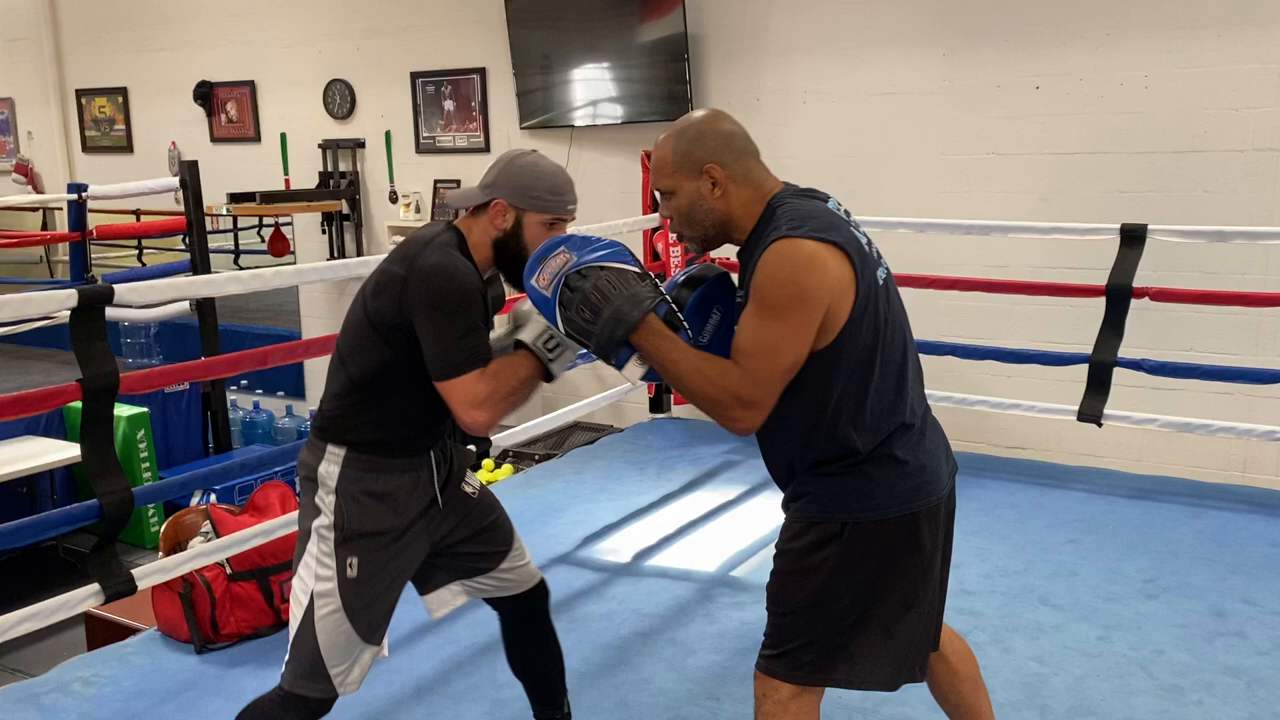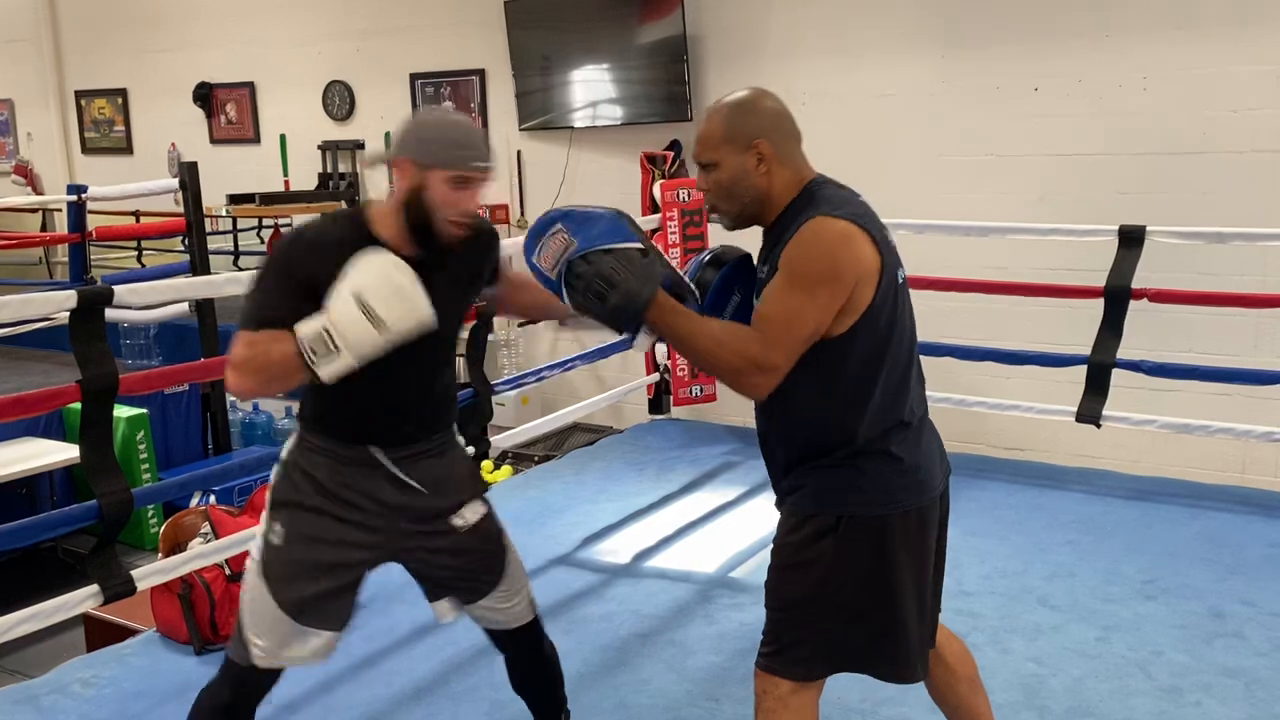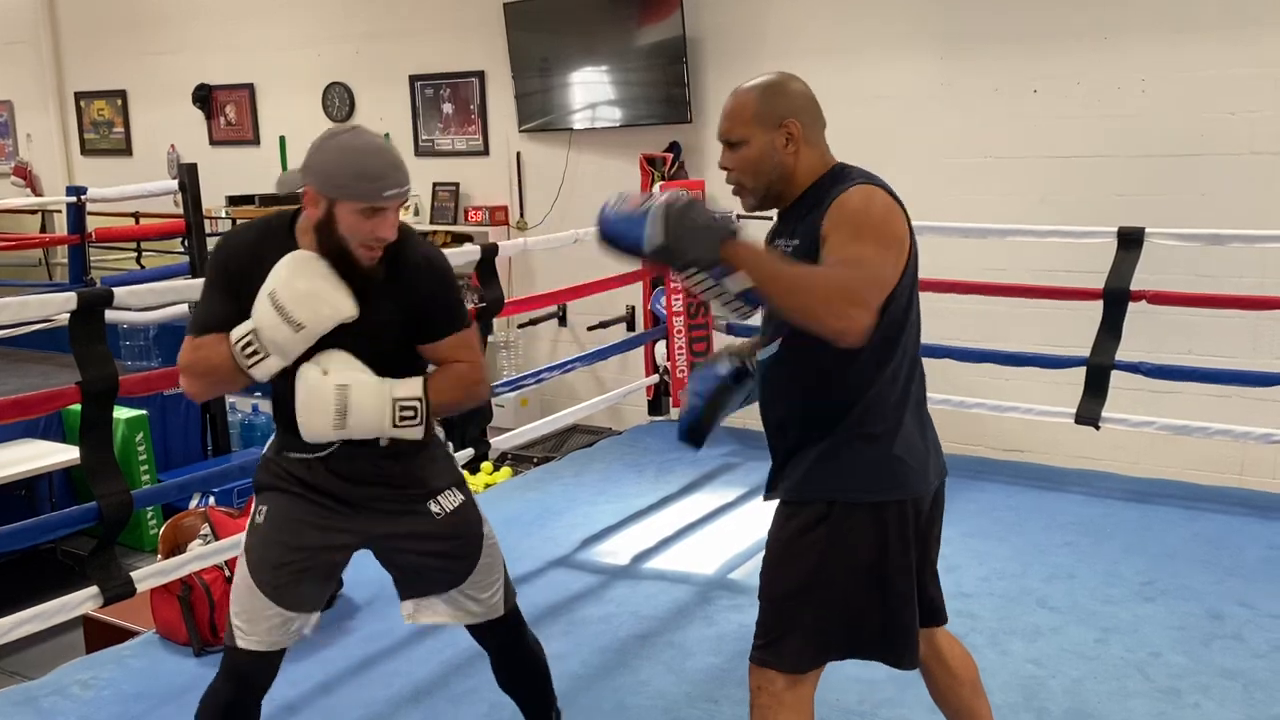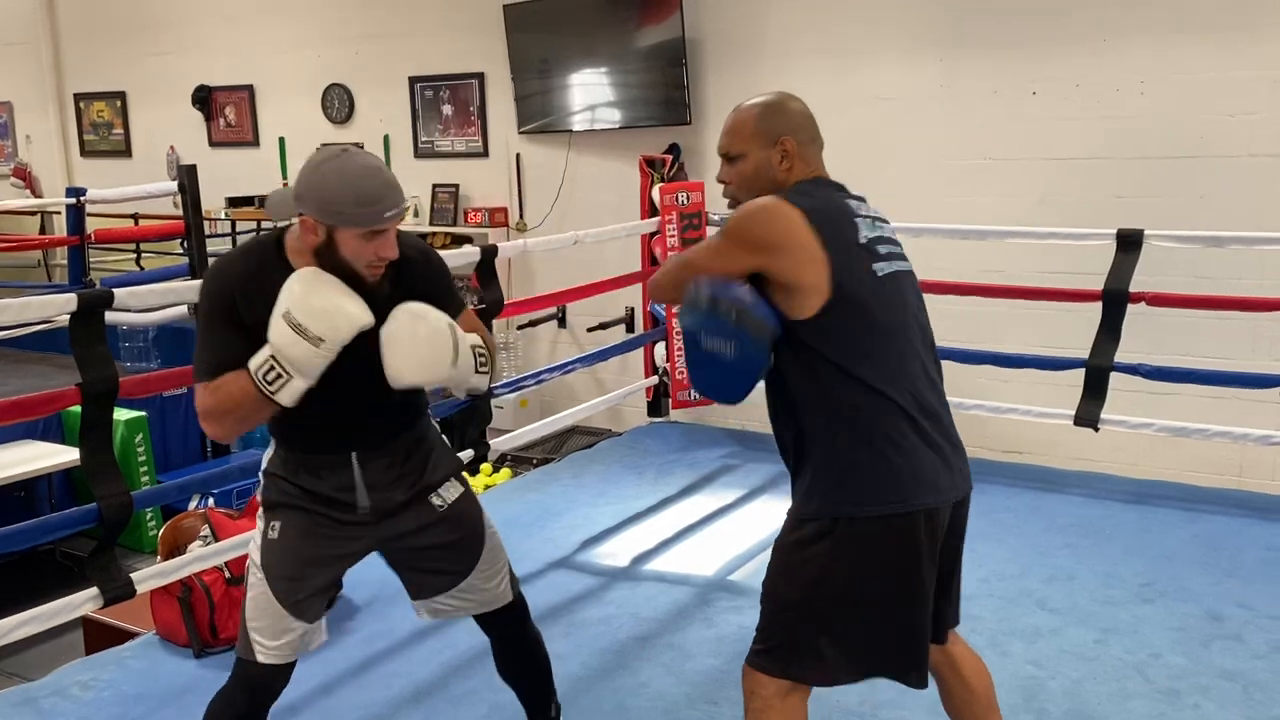
dt=0.2s
person 1, frame 1
left shoulder: (796, 254)
right shoulder: (800, 217)
left elbow: (745, 406)
left wrist: (638, 330)
left hip: (861, 496)
right hip: (907, 474)
right knee: (923, 630)
person 1, frame 2
left shoulder: (831, 236)
right shoulder: (799, 221)
left elbow: (758, 370)
right elbow: (772, 340)
left wrist: (648, 303)
right wrist: (687, 304)
left hip: (856, 492)
right hip: (897, 473)
right knee: (915, 626)
person 1, frame 3
left shoulder: (861, 206)
right shoulder: (802, 214)
left elbow: (843, 321)
right elbow: (794, 333)
left wrist: (732, 249)
right wrist: (739, 361)
left hip: (850, 481)
right hip: (898, 469)
right knee: (918, 628)
person 1, frame 4
left shoulder: (772, 220)
right shoulder: (861, 222)
left elbow: (668, 284)
right wrist: (742, 328)
left hip: (863, 496)
right hip: (937, 476)
right knee: (936, 638)
person 2, frame 1
left shoulder: (452, 255)
right shoulder: (441, 270)
right elbow: (478, 408)
left wrist: (531, 328)
right wrist: (546, 342)
left hip: (429, 467)
right hip: (363, 483)
left knee: (527, 595)
person 2, frame 2
left shoulder: (464, 243)
right shoulder: (309, 251)
left elbow: (497, 285)
right elbow: (244, 374)
left wrist: (574, 304)
right wrist: (338, 333)
left hip: (432, 472)
right hip: (325, 481)
left knee: (517, 624)
right knee: (250, 667)
person 2, frame 3
left shoulder: (416, 262)
right shoulder: (245, 253)
left elbow: (471, 376)
right elbow: (195, 378)
left wrist: (383, 400)
right wrist: (270, 334)
left hip: (412, 471)
right hip: (306, 479)
left knee: (500, 623)
right knee: (246, 668)
person 2, frame 4
left shoulder: (411, 262)
right shoulder: (237, 282)
left elbow: (478, 348)
right elbow: (218, 420)
left wrist: (456, 356)
right wrist: (288, 354)
left hip: (413, 468)
right hip: (306, 486)
left knee: (505, 610)
right knee: (258, 674)
